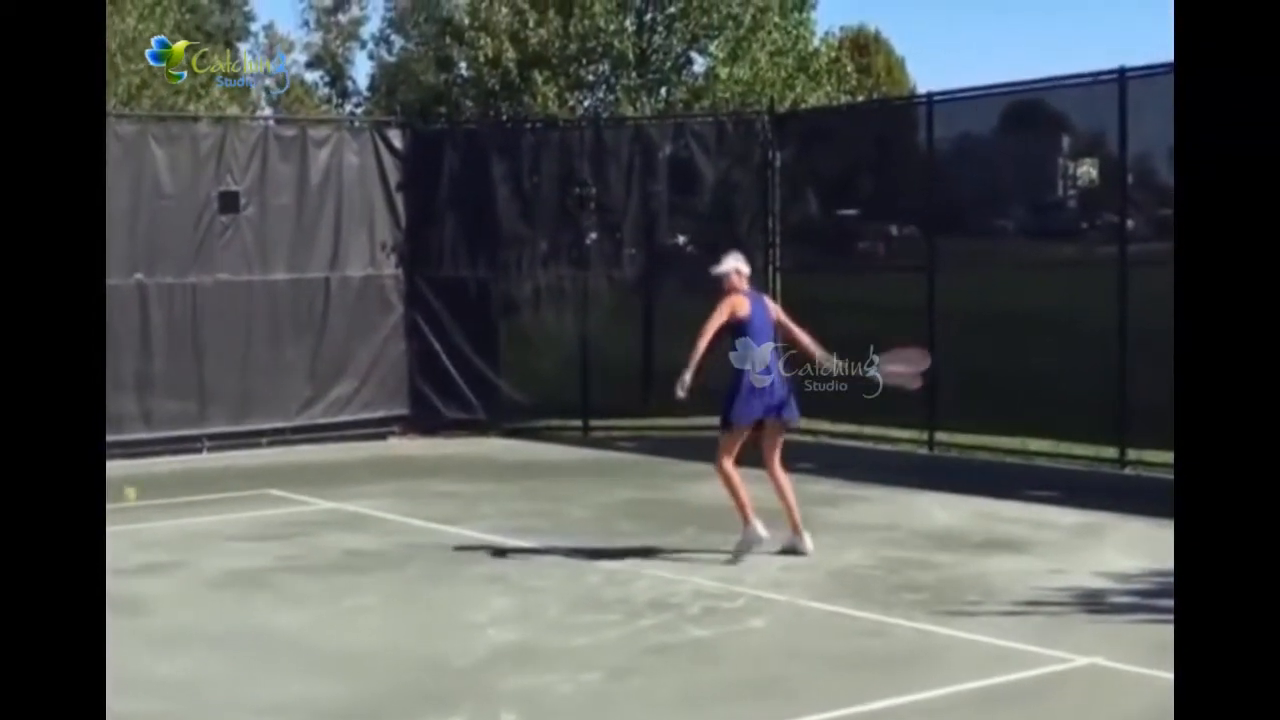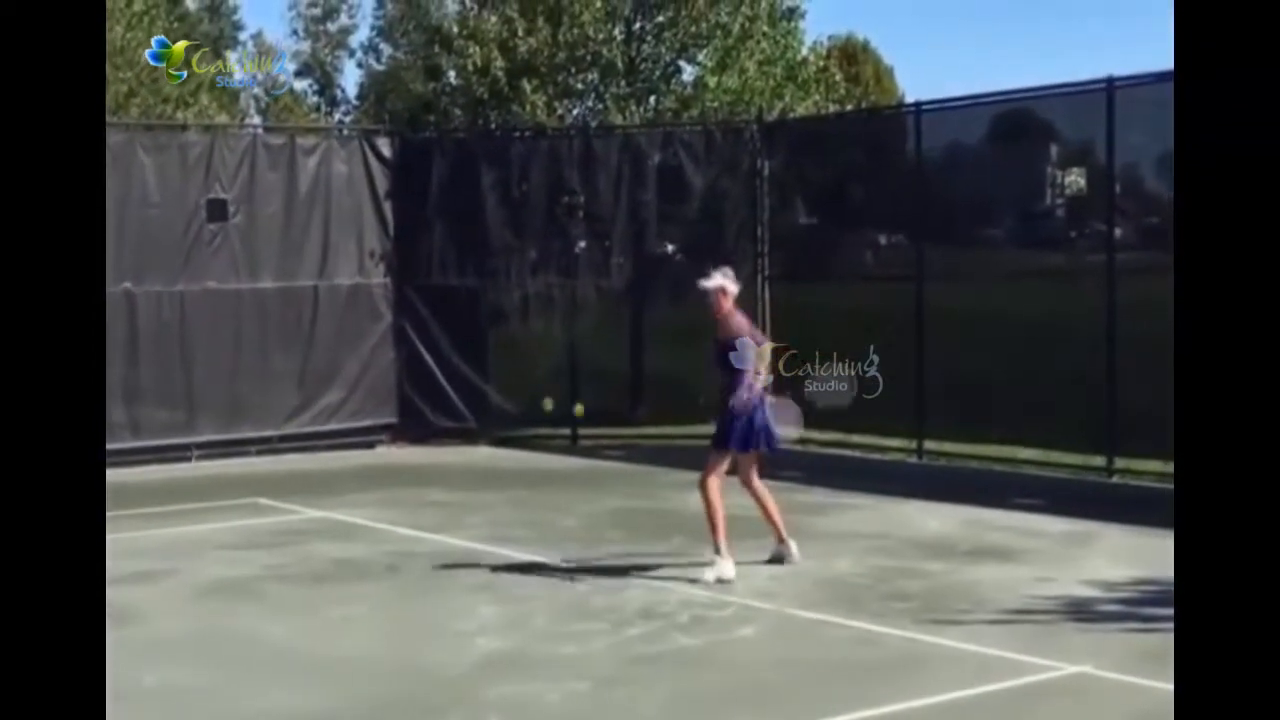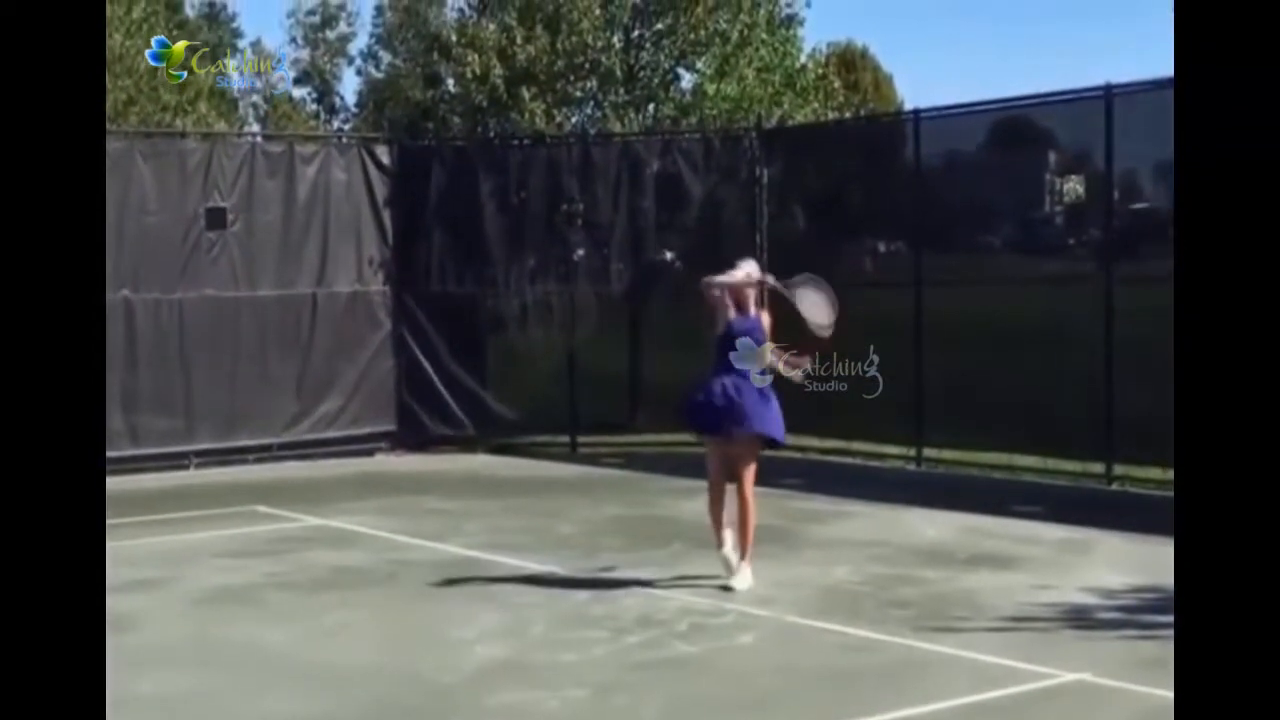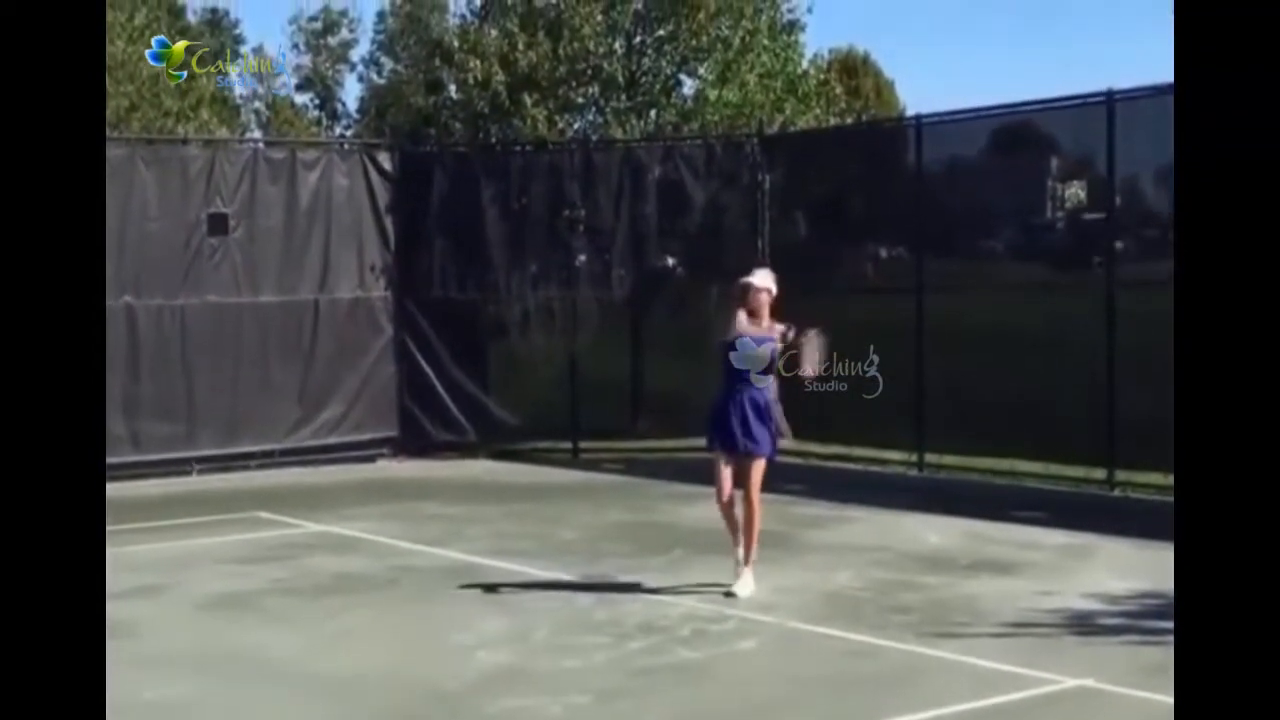
dt=0.4s
person 1, frame 1
left shoulder: (732, 302)
right shoulder: (767, 302)
left elbow: (706, 335)
right elbow: (796, 333)
left wrist: (689, 371)
right wrist: (823, 357)
left hip: (750, 383)
right hip: (775, 382)
left knee: (723, 460)
right knee: (772, 465)
left ankle: (752, 524)
right ankle: (799, 535)
person 1, frame 2
left shoulder: (734, 320)
right shoulder: (723, 323)
left elbow: (758, 347)
left wrist: (753, 383)
left hip: (744, 404)
right hip: (740, 404)
left knee: (708, 482)
right knee: (751, 480)
left ankle: (723, 560)
right ankle: (785, 543)
person 1, frame 3
left shoulder: (764, 317)
right shoulder: (725, 309)
right elbow: (709, 286)
left wrist: (792, 364)
right wrist: (732, 282)
left hip: (754, 400)
right hip: (721, 397)
left knee: (745, 486)
right knee: (716, 483)
left ankle: (745, 564)
right ankle: (723, 538)
person 1, frame 4
left shoulder: (777, 330)
right shoulder: (740, 318)
right elbow: (739, 333)
left wrist: (777, 413)
right wrist: (777, 335)
left hip: (760, 413)
right hip: (731, 409)
left knee: (751, 494)
right knee: (724, 494)
left ankle: (747, 570)
right ankle: (741, 547)
